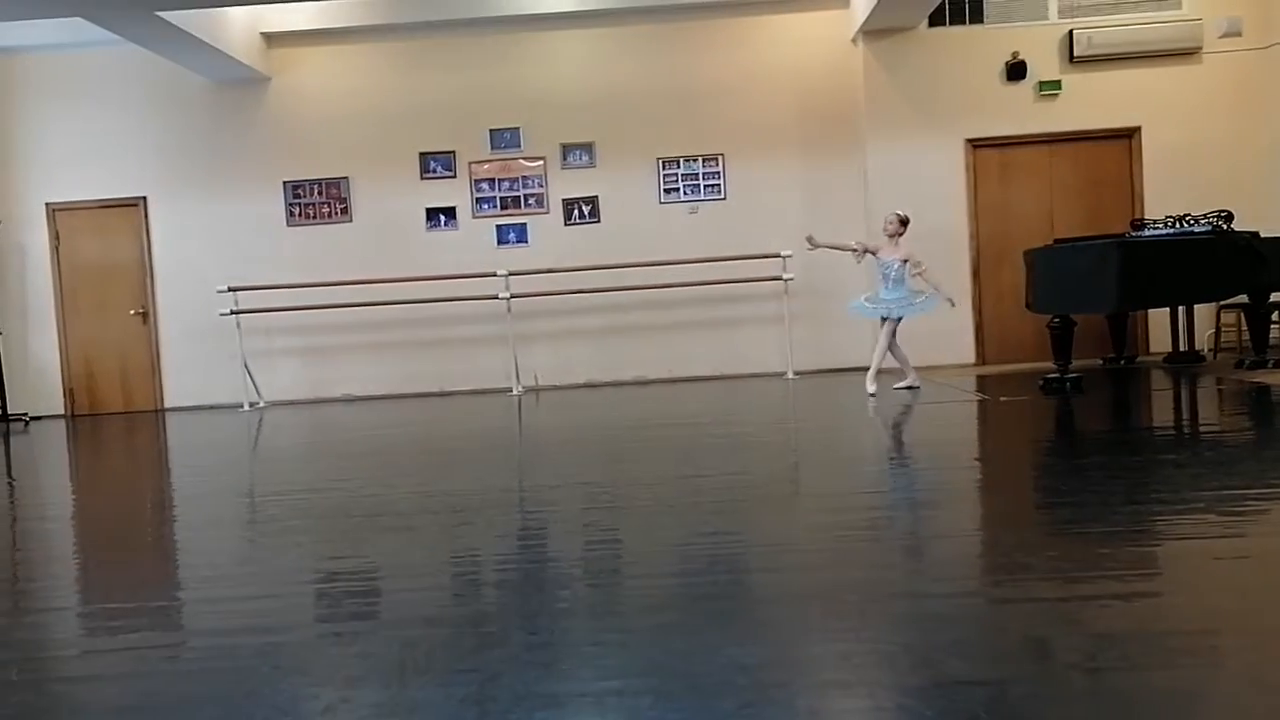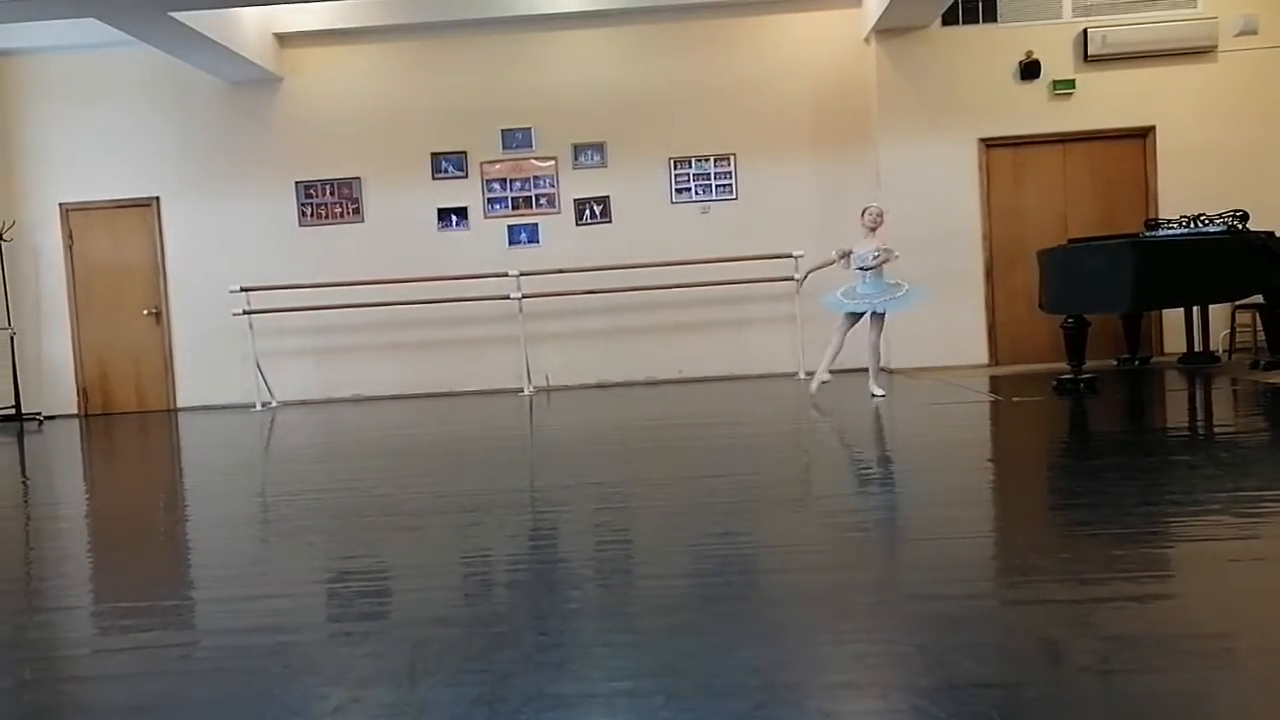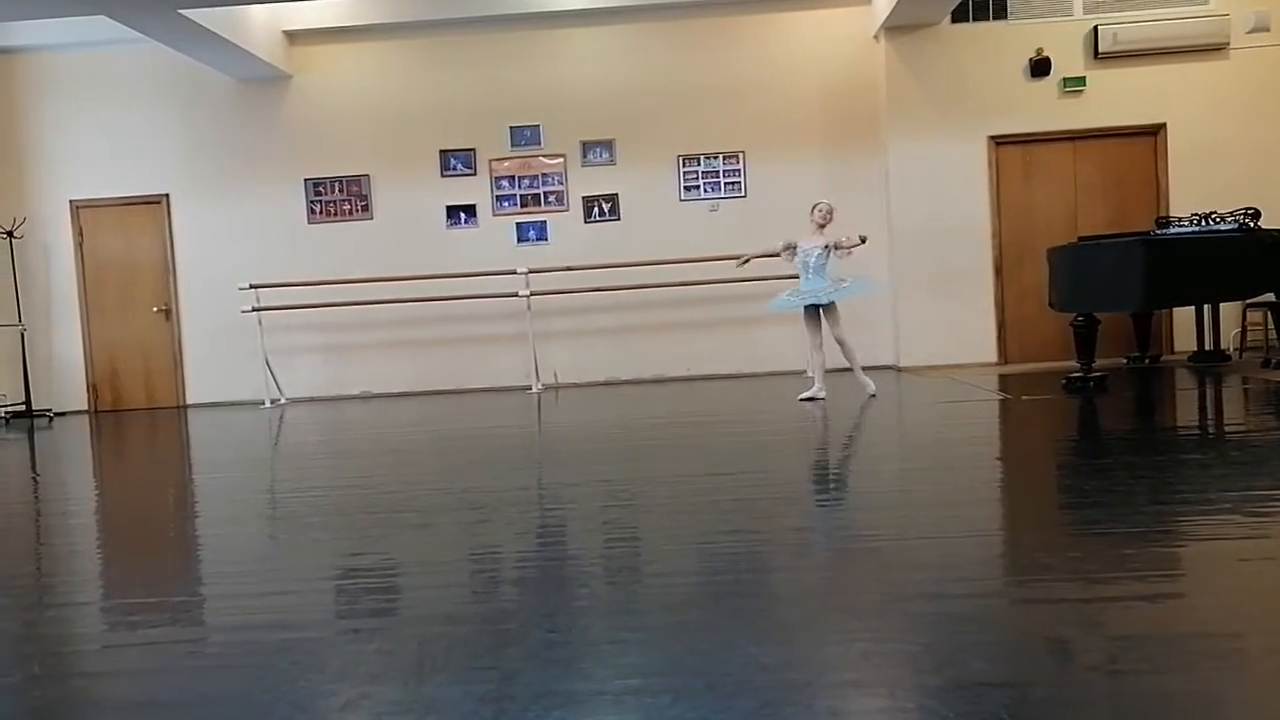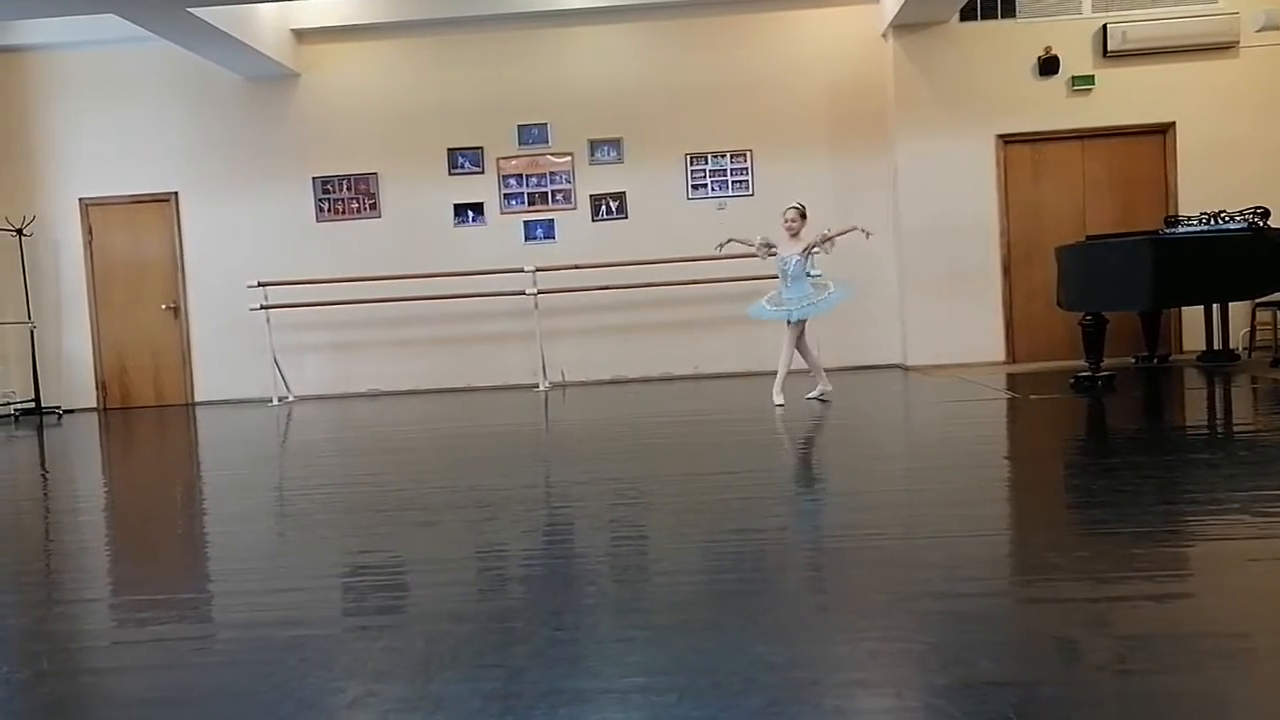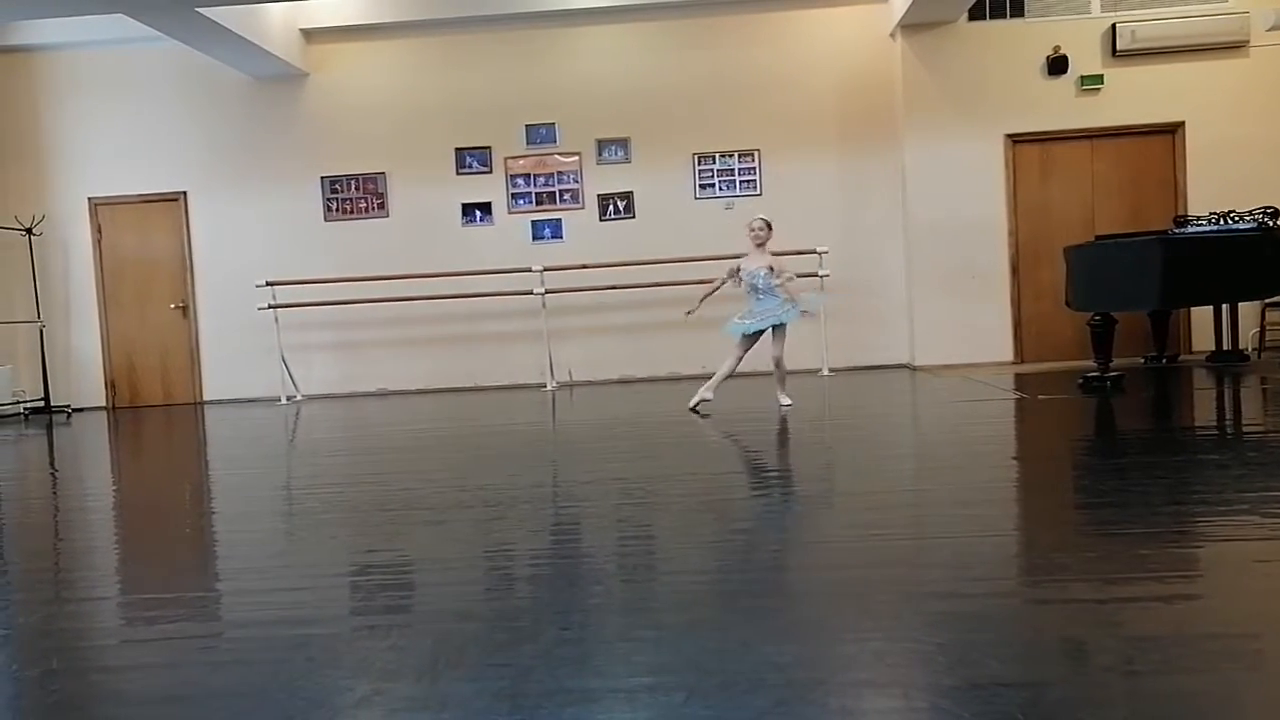
dt=0.7s
person 1, frame 1
left shoulder: (904, 253)
right shoulder: (878, 250)
left elbow: (922, 274)
right elbow: (850, 247)
left wrist: (941, 294)
right wrist: (820, 245)
left hip: (900, 299)
right hip: (883, 300)
left knee: (886, 334)
right knee: (890, 341)
left ankle: (871, 376)
right ankle: (911, 377)
person 1, frame 2
left shoulder: (879, 244)
right shoulder: (855, 247)
left elbow: (886, 256)
right elbow: (834, 259)
left wrist: (873, 265)
right wrist: (809, 271)
left hip: (878, 294)
right hip: (859, 295)
left knee: (874, 341)
right knee: (839, 331)
left ankle: (873, 383)
right ankle: (823, 371)
person 1, frame 3
left shoulder: (828, 241)
right shoulder: (800, 243)
left elbow: (844, 245)
right elbow: (777, 250)
left wrist: (860, 242)
right wrist: (750, 256)
left hip: (824, 290)
right hip: (806, 293)
left knee: (838, 335)
right knee: (814, 342)
left ankle: (861, 376)
right ankle: (819, 387)
person 1, frame 4
left shoulder: (806, 245)
right shoulder: (779, 245)
left elbow: (829, 236)
right elbow: (754, 243)
left wrist: (857, 228)
right wrist: (730, 239)
left hip: (803, 298)
right hip: (786, 299)
left knee: (789, 342)
right knee: (799, 343)
left ankle: (778, 389)
right ankle: (824, 384)
person 1, frame 5
left shoulder: (771, 260)
right shoulder: (743, 263)
left elbow: (785, 283)
right elbow: (721, 282)
left wrist: (797, 304)
right wrist: (699, 302)
left hip: (776, 310)
right hip: (755, 313)
left knee: (777, 356)
right knee: (738, 353)
left ankle: (781, 393)
right ankle: (708, 389)
